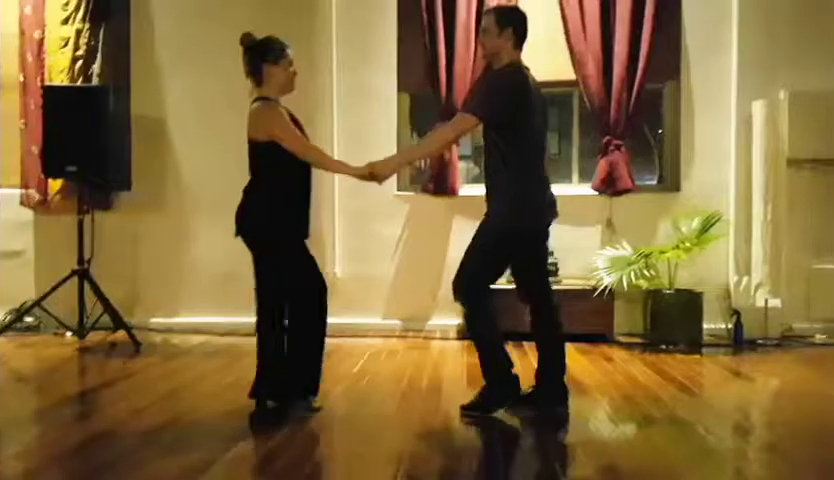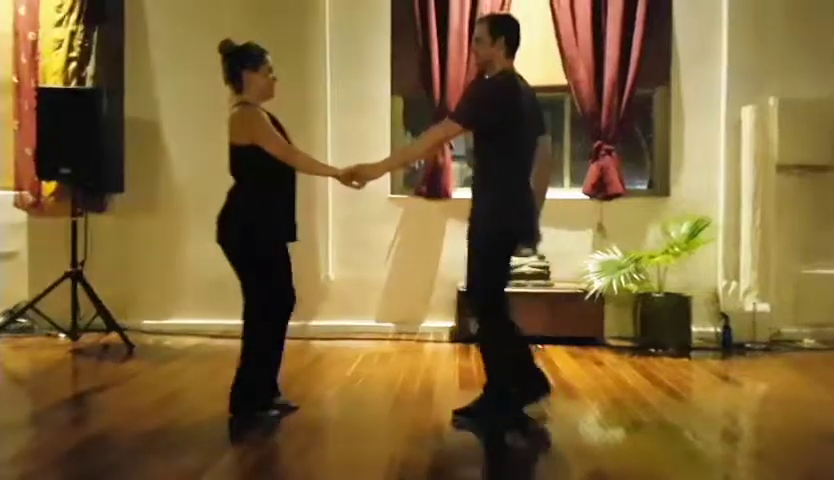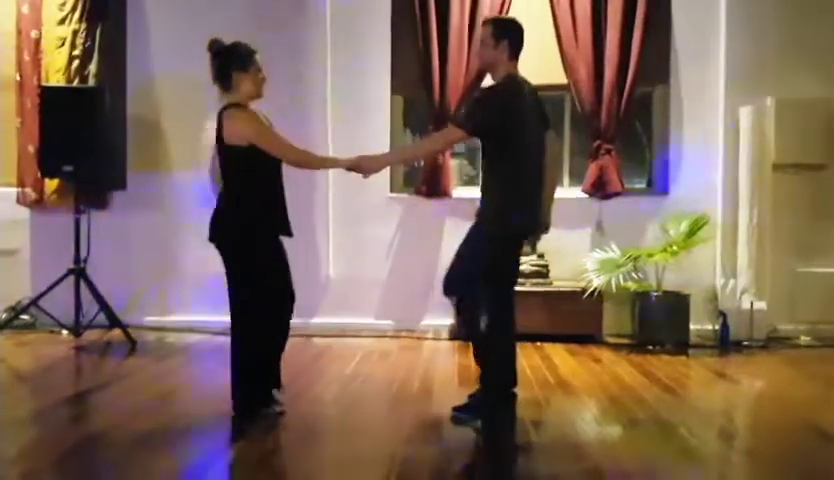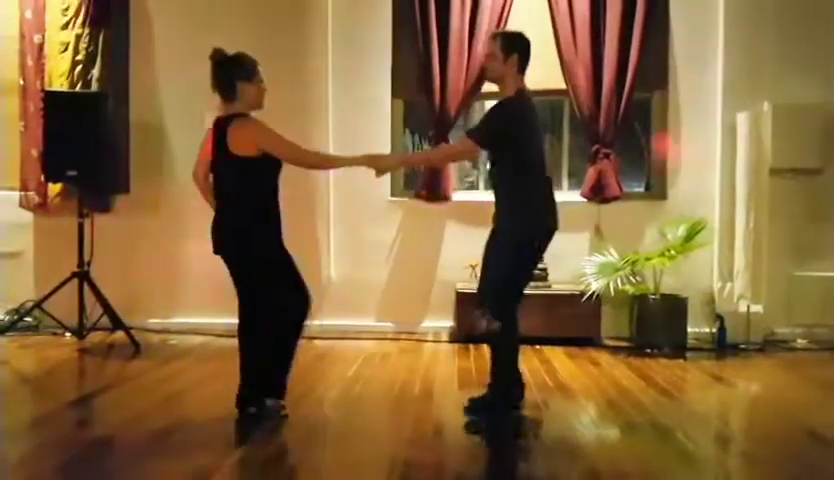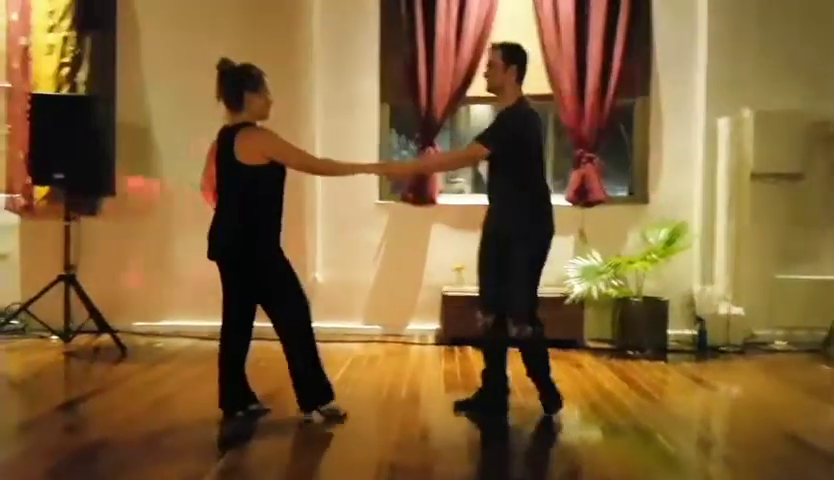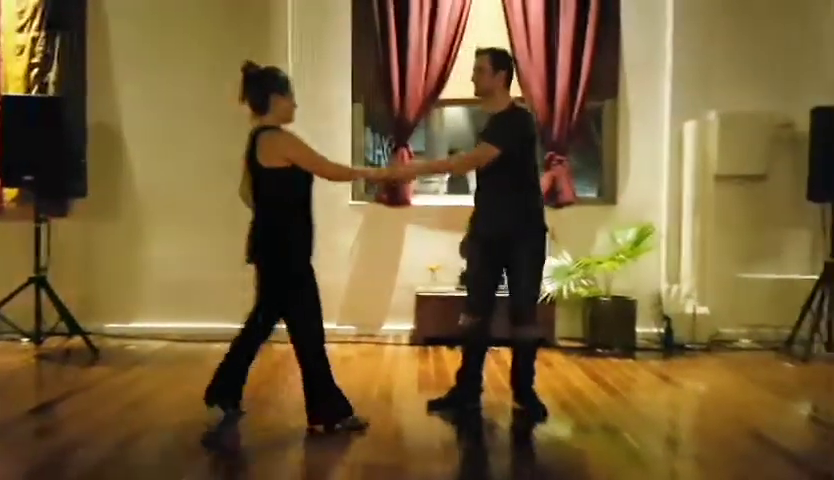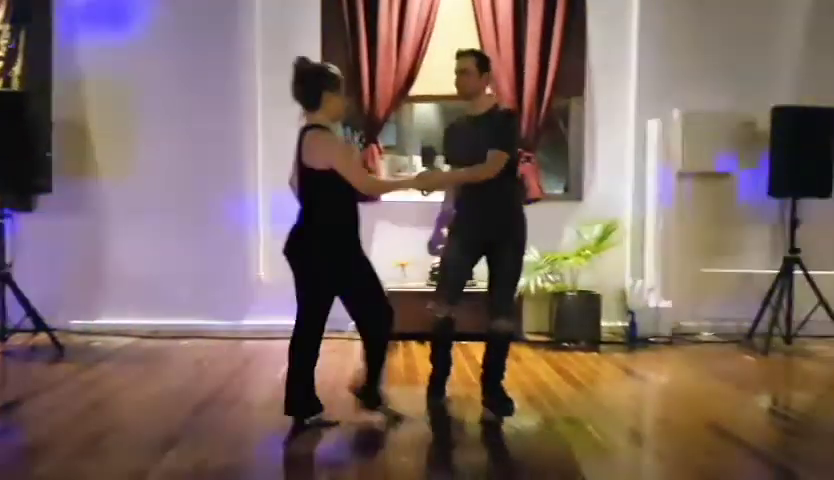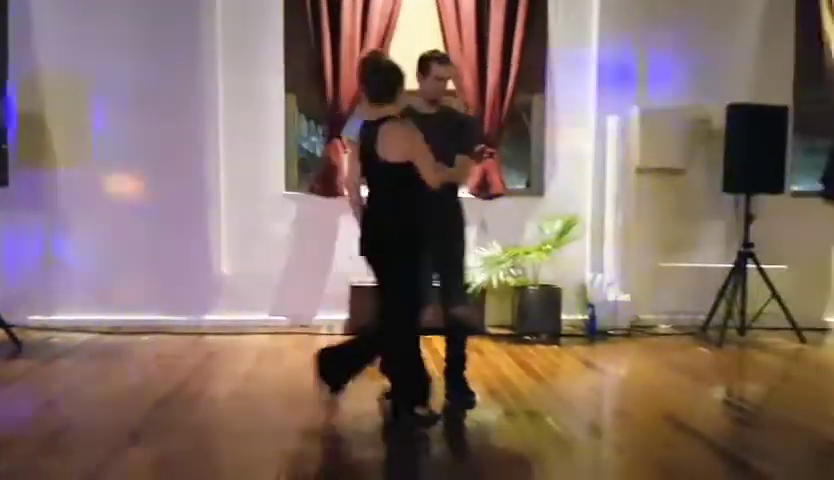
dt=0.3s
person 1, frame 1
left shoulder: (499, 80)
right shoulder: (527, 84)
left elbow: (455, 129)
left wrist: (396, 162)
left hip: (512, 210)
right hip: (534, 207)
left knee: (470, 287)
right knee: (537, 296)
left ankle: (501, 384)
right ankle: (550, 389)
person 1, frame 2
left shoulder: (491, 89)
right shoulder: (523, 93)
left elbow: (439, 136)
right elbow: (545, 158)
left wrist: (380, 167)
right wrist: (533, 214)
left hip: (495, 215)
right hip: (514, 213)
left knee: (484, 302)
right knee: (489, 300)
left ankle: (499, 398)
right ankle: (526, 379)
person 1, frame 3
left shoulder: (496, 97)
right shoulder: (527, 95)
left elbow: (442, 140)
right elbow: (547, 153)
left wrist: (381, 161)
right wrist: (541, 209)
left hip: (503, 215)
right hip: (517, 212)
left knee: (492, 299)
right knee: (491, 294)
left ankle: (495, 392)
right ankle: (498, 381)
person 1, frame 4
left shoulder: (509, 111)
right shoulder: (519, 108)
left elbow: (456, 152)
left wrist: (398, 160)
left hip: (527, 223)
right hip: (514, 220)
left knee: (497, 303)
right knee: (494, 302)
left ankle: (505, 391)
right ankle: (505, 389)
person 1, frame 5
left shoulder: (517, 119)
right shoulder: (513, 117)
left elbow: (466, 157)
left wrist: (408, 168)
left hip: (528, 229)
right hip: (501, 226)
left knee: (521, 312)
right knee: (491, 309)
left ankle: (544, 386)
right ankle: (493, 391)
person 1, frame 6
left shoulder: (517, 120)
right shoulder: (492, 123)
left elbow: (476, 160)
left wrist: (421, 167)
right wrist: (470, 230)
left hip: (524, 233)
right hip: (486, 232)
left knee: (525, 315)
right knee: (476, 312)
left ankle: (523, 390)
right ankle: (466, 390)
person 1, frame 7
left shoulder: (505, 120)
right shoulder: (454, 129)
left elbow: (491, 169)
left wrist: (442, 177)
left hip: (505, 229)
right hip: (465, 228)
left knee: (502, 311)
right knee: (444, 302)
left ankle: (492, 385)
right ankle: (437, 380)
person 1, frame 8
left shoulder: (459, 122)
right shoulder: (399, 121)
left elbow: (464, 169)
left hip: (449, 219)
left knee: (456, 301)
left ankle: (455, 377)
person 2, frame 1
left shoulder: (274, 111)
right shoulder: (266, 111)
left elbow: (297, 157)
right elbow: (307, 152)
right wrist: (355, 171)
left hip: (274, 221)
right hip: (267, 221)
left knee: (277, 302)
right knee: (310, 291)
left ankle: (273, 390)
right ankle: (294, 389)
person 2, frame 2
left shoulder: (257, 117)
right shoulder: (247, 116)
right elbow: (290, 156)
right wrist: (336, 172)
left hip: (263, 227)
right hip: (248, 230)
left knee: (274, 304)
right knee: (266, 308)
left ankle: (262, 394)
right ankle: (249, 402)
person 2, frame 3
left shoulder: (235, 118)
right shoulder: (241, 117)
left elbow: (221, 169)
right elbow: (291, 154)
right wrist: (342, 163)
left hip: (253, 226)
right hip: (244, 229)
left knee: (276, 300)
right knee: (253, 309)
left ankle: (259, 390)
right ankle: (249, 401)
person 2, frame 4
left shoulder: (219, 128)
right shoulder: (250, 128)
left elbow: (201, 175)
right elbow: (304, 159)
right wrist: (357, 160)
left hip: (232, 233)
right hip: (253, 235)
left knee: (256, 311)
right knee: (293, 303)
left ankle: (257, 395)
right ankle: (260, 392)
person 2, frame 5
left shoulder: (224, 138)
right shoulder: (258, 138)
left elbow: (211, 186)
right elbow: (313, 165)
right wrist: (366, 168)
left hip: (229, 240)
right hip: (254, 244)
left knee: (238, 317)
right knee: (292, 314)
left ankle: (236, 400)
right ankle: (315, 399)
person 2, frame 6
left shoulder: (258, 140)
right shoulder: (279, 140)
left elbow: (247, 191)
right elbow: (332, 171)
right wrist: (380, 172)
left hip: (272, 243)
right hip: (284, 247)
left knee: (263, 320)
right knee: (307, 327)
left ankle: (223, 395)
right ankle: (330, 413)
person 2, frame 7
left shoulder: (307, 137)
right shoulder: (325, 139)
left elbow: (298, 185)
right elbow: (366, 185)
right wrist: (412, 181)
left hip: (320, 245)
right hip: (325, 248)
person 2, frame 8
left shoulder: (362, 132)
right shoulder: (403, 131)
left elbow: (353, 186)
right elbow: (434, 179)
right wrist: (454, 170)
left hip: (377, 236)
right hip: (404, 239)
left knee: (396, 316)
right knee: (401, 319)
